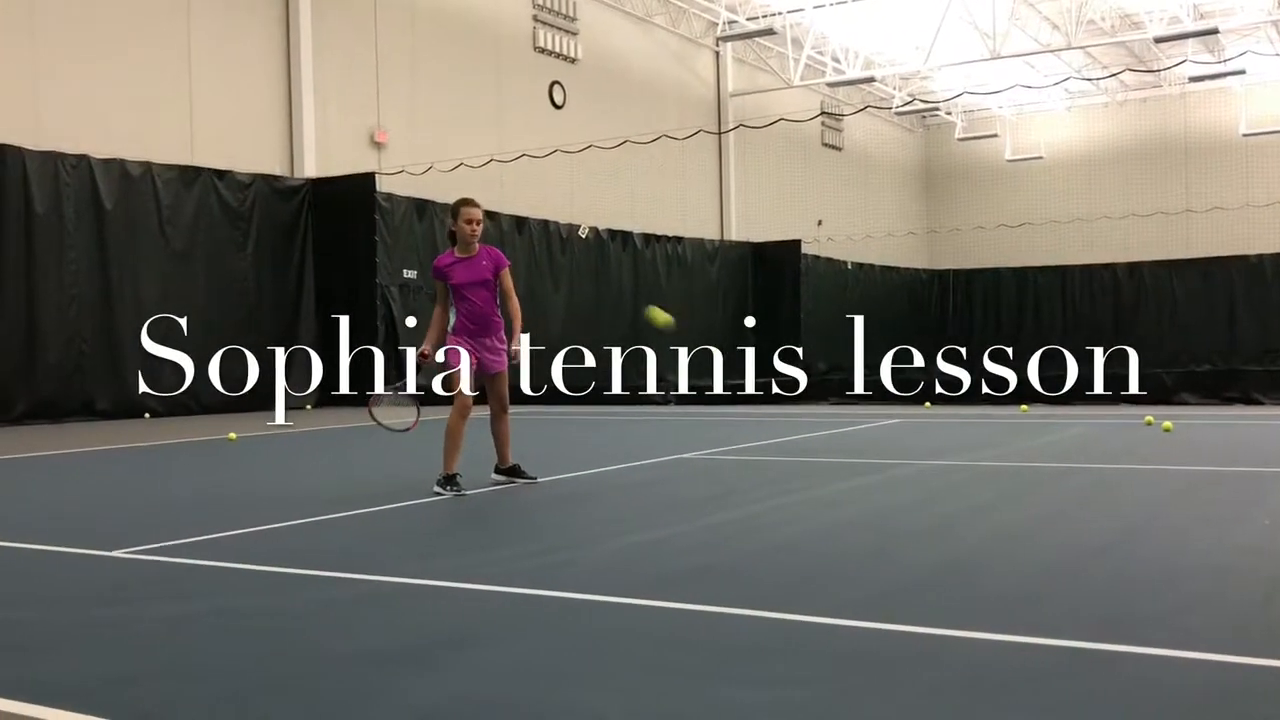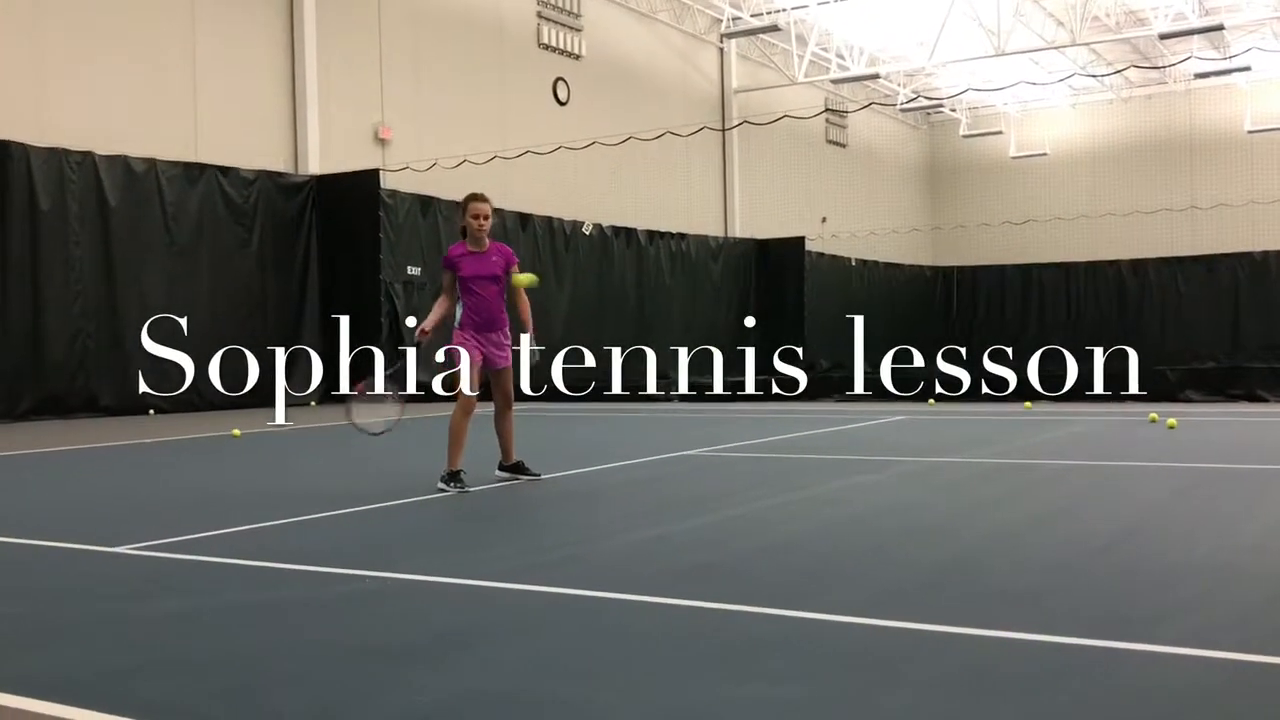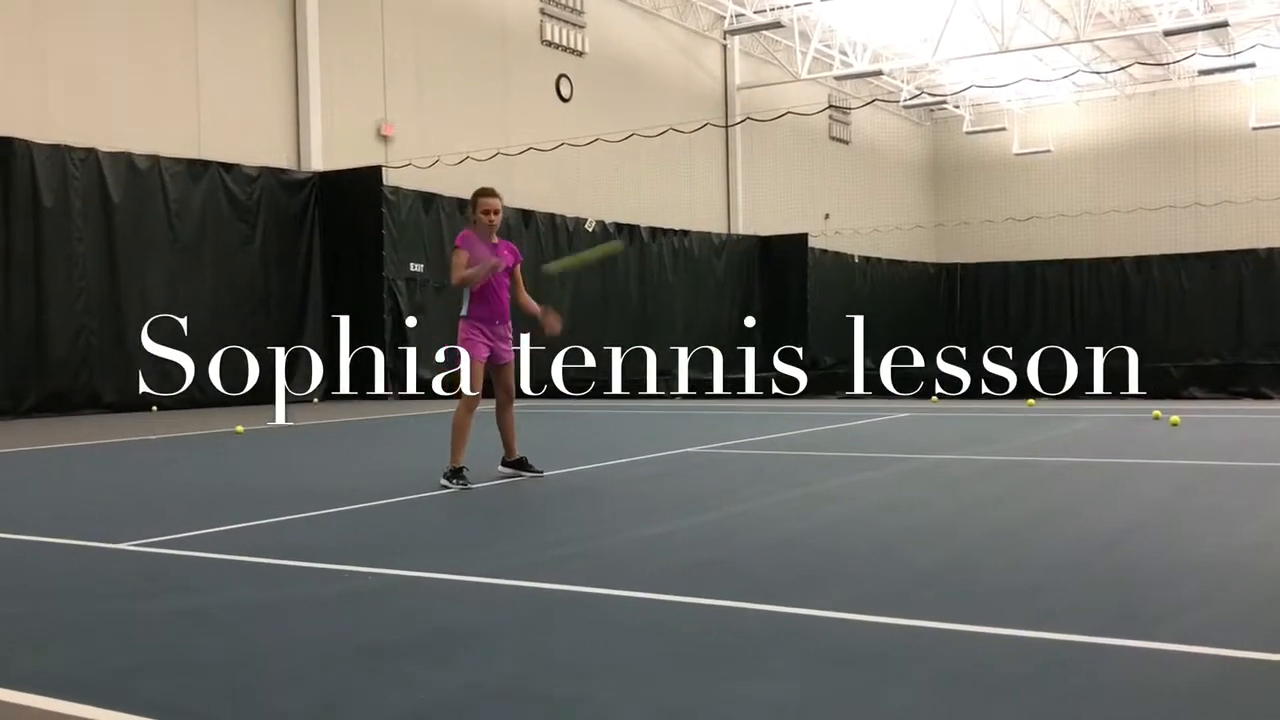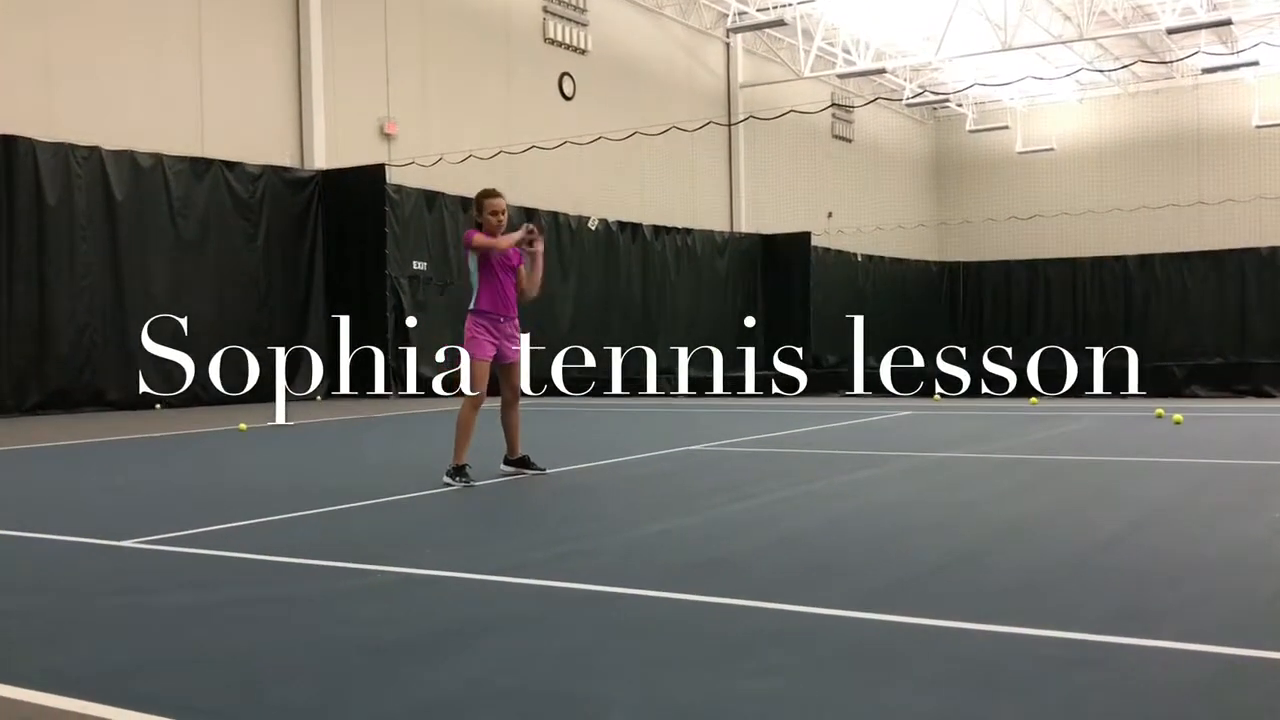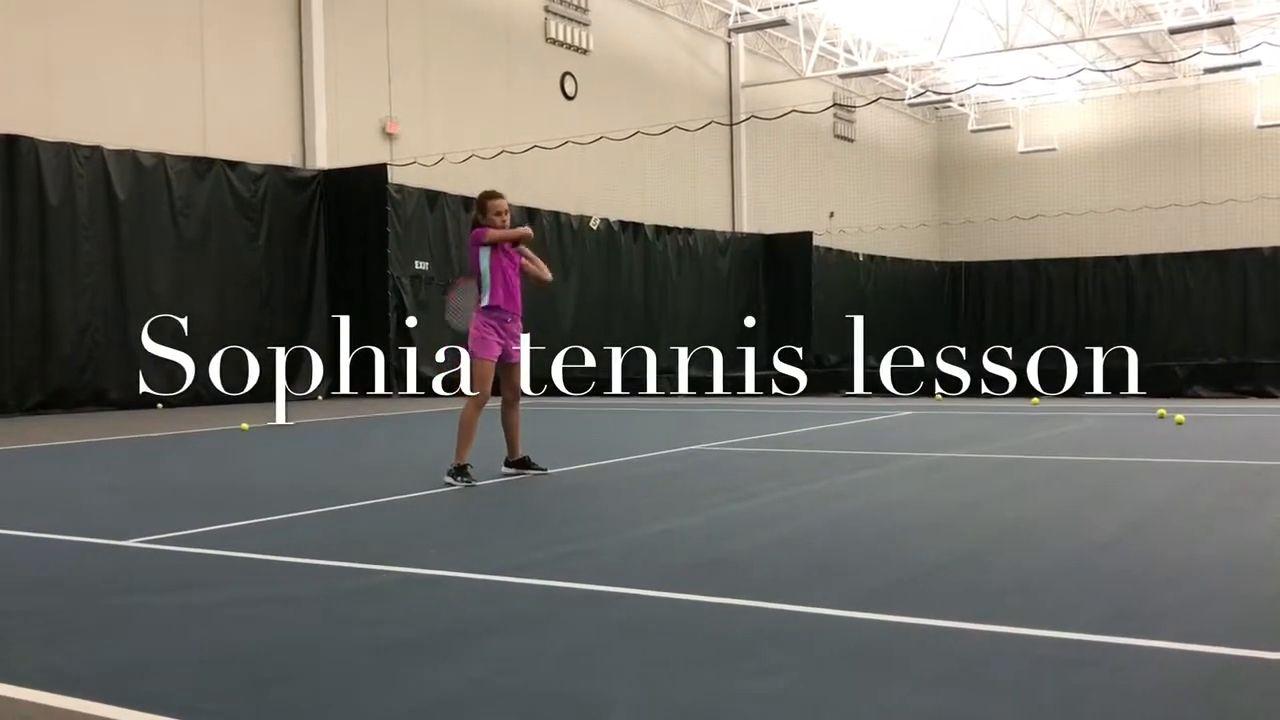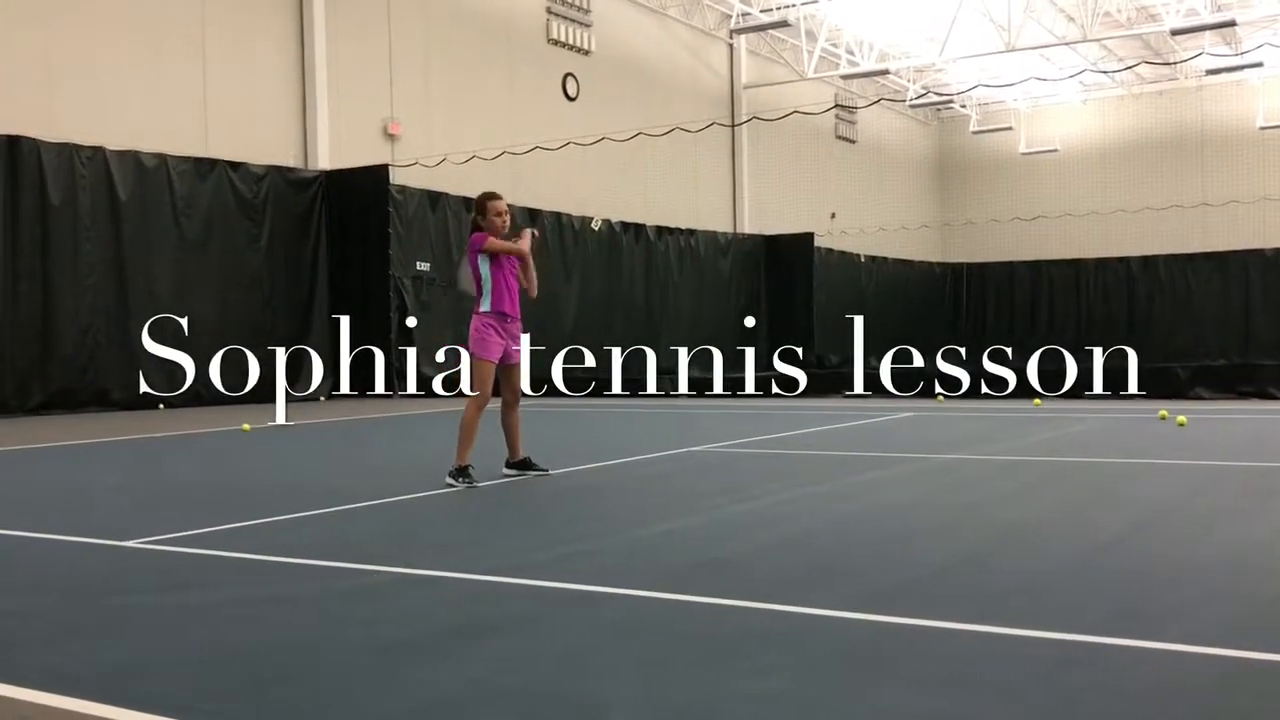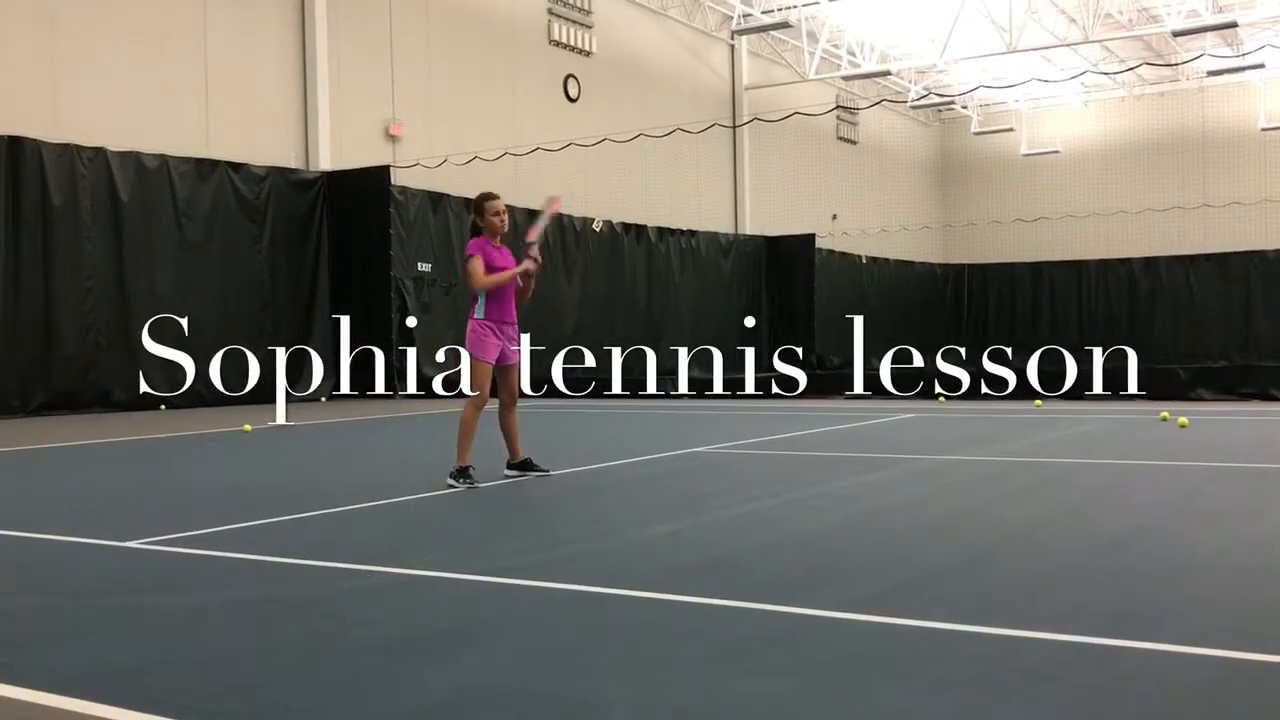
dt=0.2s
person 1, frame 1
left shoulder: (495, 257)
right shoulder: (443, 264)
left elbow: (511, 299)
right elbow: (441, 306)
left wrist: (516, 337)
right wrist: (429, 342)
left hip: (493, 339)
right hip: (461, 341)
left knee: (501, 405)
right knee: (463, 405)
left ankle: (505, 466)
right ankle: (447, 475)
person 1, frame 2
left shoulder: (504, 253)
right shoulder: (453, 255)
left elbow: (519, 296)
right elbow: (447, 297)
left wrist: (529, 336)
right wrist: (429, 322)
left hip: (499, 335)
right hip: (468, 335)
left knee: (505, 401)
right knee: (466, 401)
left ankle: (508, 463)
right ankle: (451, 472)
person 1, frame 3
left shoulder: (510, 250)
right shoulder: (466, 239)
left elbow: (519, 294)
right elbow: (458, 279)
left wrist: (542, 314)
right wrist: (485, 267)
left hip: (502, 329)
right hip: (474, 328)
left knee: (507, 396)
right knee: (470, 398)
left ankle: (511, 459)
right ankle: (454, 469)
person 1, frame 4
left shoulder: (516, 252)
right shoulder: (473, 237)
left elbow: (528, 294)
right elbow: (498, 246)
left wrist: (536, 252)
right wrist: (520, 234)
left hip: (509, 326)
right hip: (481, 325)
left knee: (512, 395)
right knee: (476, 396)
left ankle: (514, 457)
right ankle: (456, 466)
person 1, frame 5
left shoulder: (512, 251)
right shoulder: (480, 237)
left elbow: (546, 276)
right elbow: (526, 232)
left wrist: (521, 247)
right wrist: (518, 236)
left hip: (512, 325)
right hip: (488, 324)
left knee: (513, 395)
right knee: (480, 396)
left ankle: (514, 458)
right ankle: (458, 466)
person 1, frame 6
left shoulder: (509, 254)
right shoulder: (479, 240)
left elbow: (531, 291)
right elbow: (520, 246)
left wrist: (526, 254)
right wrist: (526, 237)
left hip: (512, 327)
right hip: (488, 325)
left knee: (512, 397)
right knee: (481, 397)
left ankle: (515, 459)
right ankle: (459, 467)
person 1, frame 7
left shoulder: (506, 252)
right shoulder: (476, 246)
left elbow: (521, 296)
right elbow: (479, 284)
left wrist: (530, 274)
right wrist: (518, 269)
left hip: (509, 329)
right hip: (484, 328)
left knee: (510, 399)
right knee: (479, 397)
left ankle: (516, 460)
right ankle: (460, 468)
